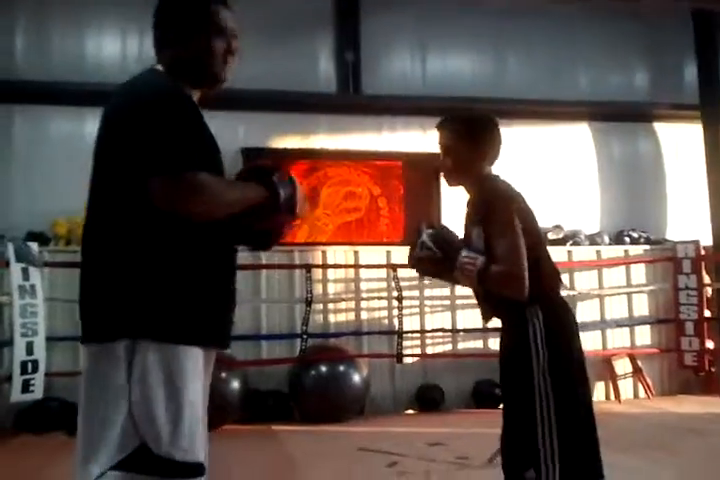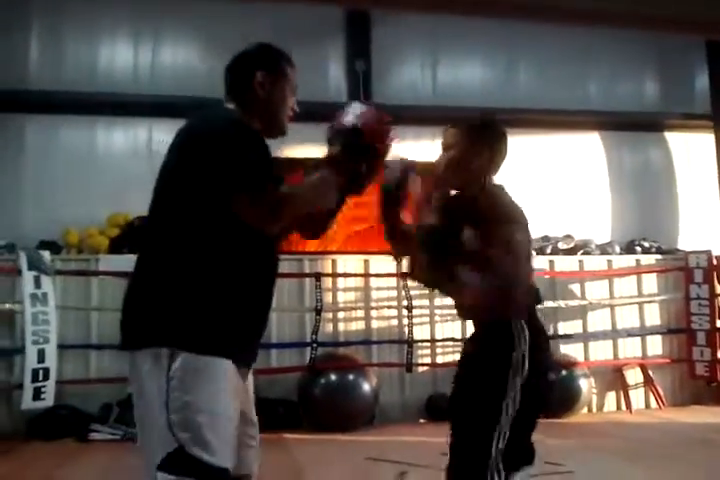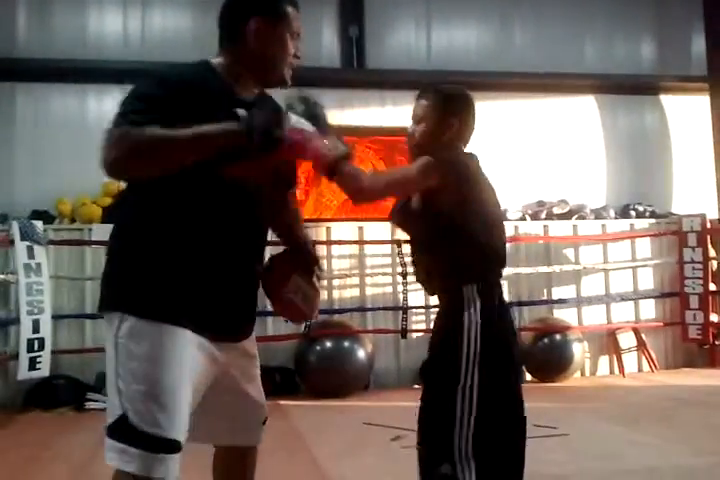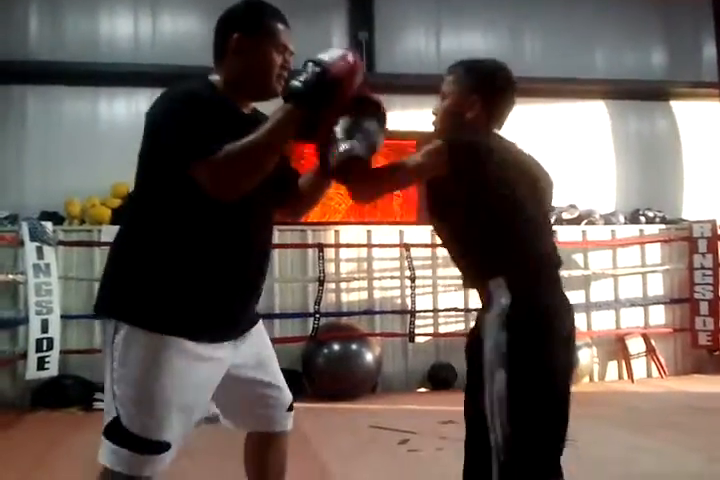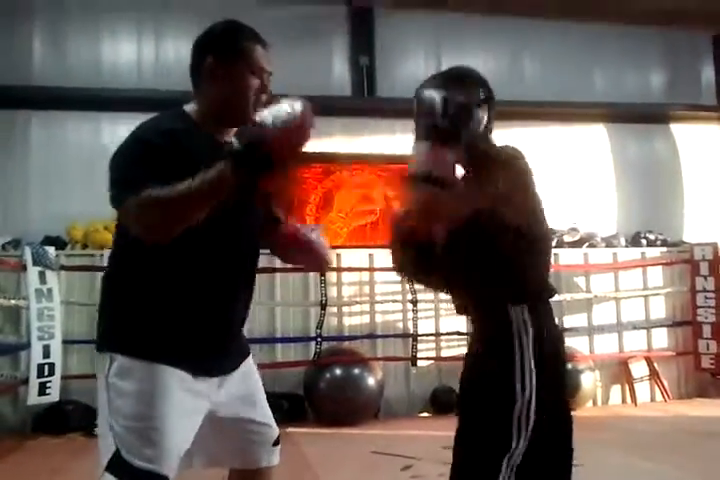
dt=1s
person 1, frame 1
left shoulder: (173, 107)
right shoulder: (153, 100)
right elbow: (181, 196)
left wrist: (252, 207)
right wrist: (270, 191)
left hip: (174, 320)
right hip: (146, 322)
person 1, frame 2
left shoulder: (236, 143)
right shoulder: (225, 132)
right elbow: (270, 213)
left wrist: (341, 185)
right wrist: (338, 167)
left hip: (215, 337)
right hip: (184, 335)
person 1, frame 3
left shoulder: (267, 109)
right shoulder: (178, 87)
left elbow: (279, 202)
right elbow: (119, 157)
left wrist: (303, 256)
right wrist: (234, 134)
left hip: (227, 311)
right hip: (158, 305)
left knee: (244, 435)
person 1, frame 4
left shoulder: (256, 122)
right shoulder: (184, 106)
left elbow: (291, 203)
right elbow: (222, 180)
left wrist: (330, 160)
right wrist: (298, 110)
left hip: (233, 318)
right hip: (160, 316)
left knee: (273, 418)
person 1, frame 5
left shoulder: (247, 145)
right shoulder: (156, 141)
left elbow: (262, 224)
right elbow: (148, 222)
left wrist: (292, 241)
right wrist: (236, 167)
left hip: (225, 348)
right hip: (154, 352)
person 2, frame 1
left shoulder: (500, 201)
right shoulder: (480, 203)
left elbow: (516, 284)
left wrist: (454, 261)
right wrist: (457, 261)
left hip: (540, 327)
right hip: (521, 327)
left knee: (548, 446)
right knee: (524, 445)
person 2, frame 2
left shoulder: (502, 215)
right shoulder: (450, 205)
left elbow: (509, 298)
right elbow: (409, 247)
left wrist: (448, 271)
right wrist: (390, 207)
left hip: (512, 340)
right hip: (488, 338)
person 2, frame 3
left shoulder: (444, 167)
right shoulder: (457, 174)
left elbow: (365, 190)
left wrist: (327, 159)
right wrist: (413, 220)
left hip: (471, 316)
right hip: (460, 312)
right knee: (438, 439)
person 2, frame 4
left shoulder: (457, 152)
right shoulder: (525, 165)
left elbow: (366, 186)
left wrist: (348, 160)
left hip: (511, 313)
right hip: (543, 308)
person 2, frame 5
left shoulder: (502, 167)
right shoulder: (470, 179)
left elbow: (419, 216)
left wrist: (436, 143)
left hip: (518, 342)
right hip: (494, 337)
